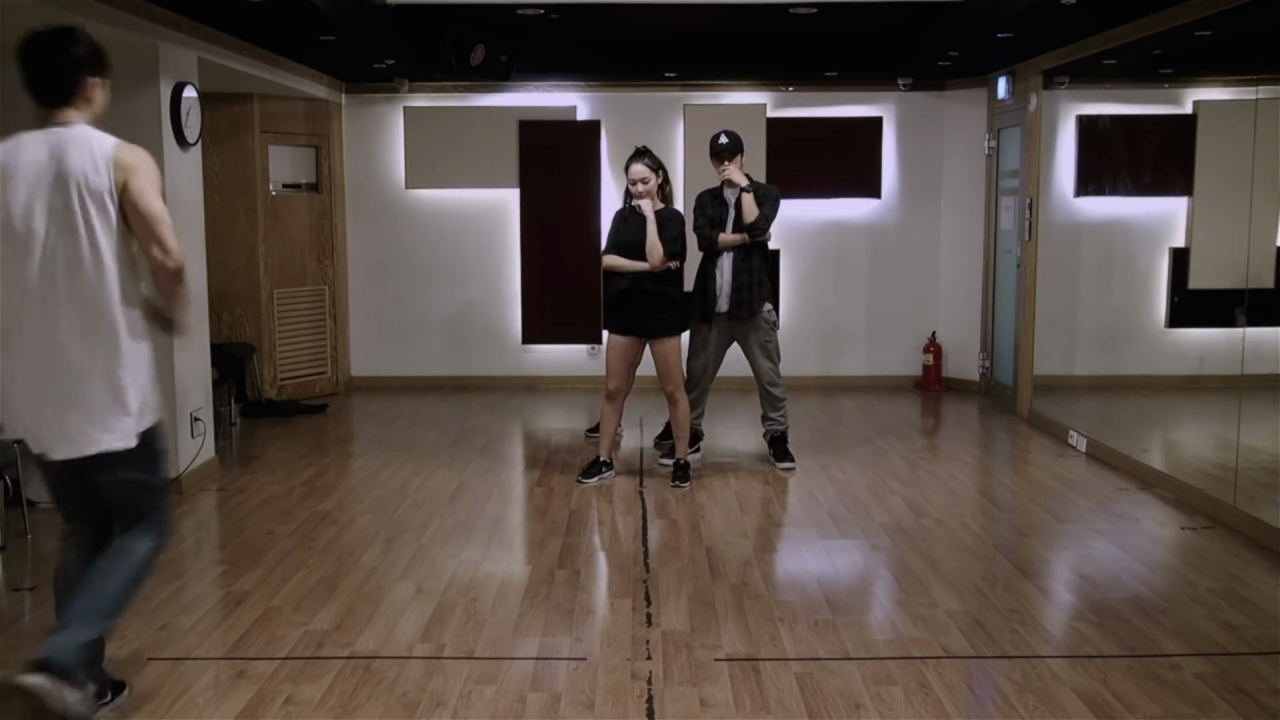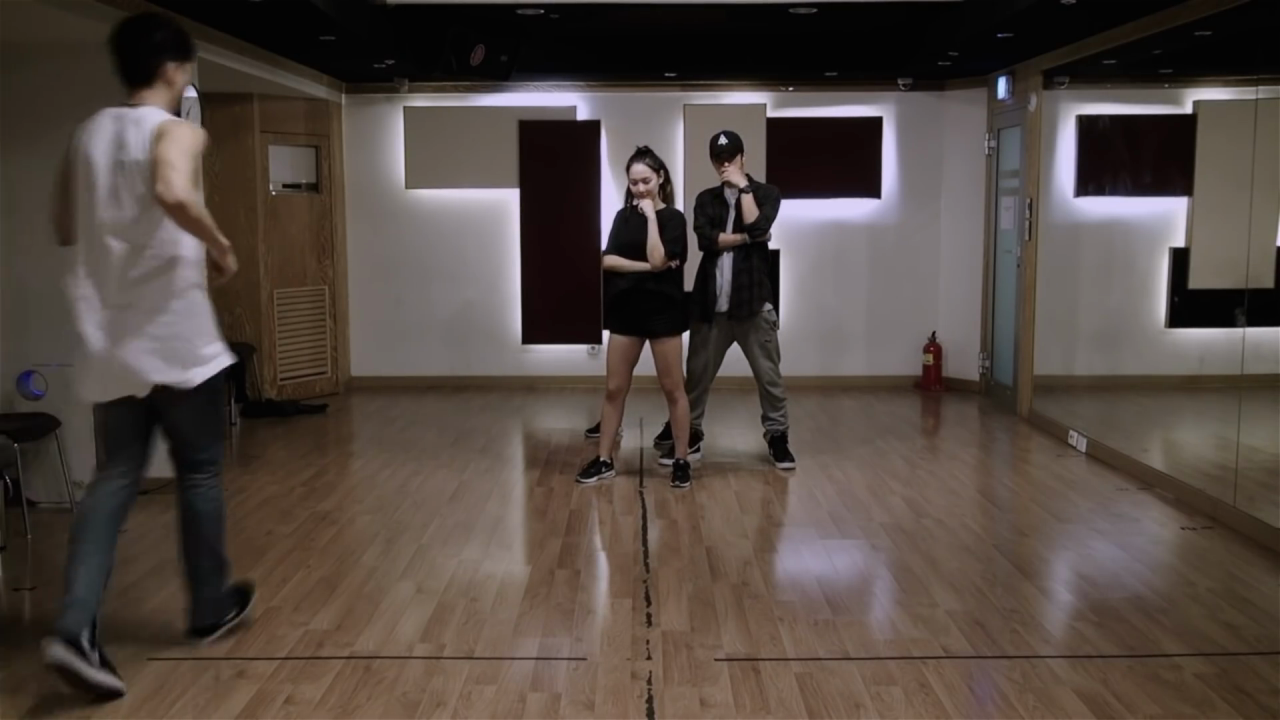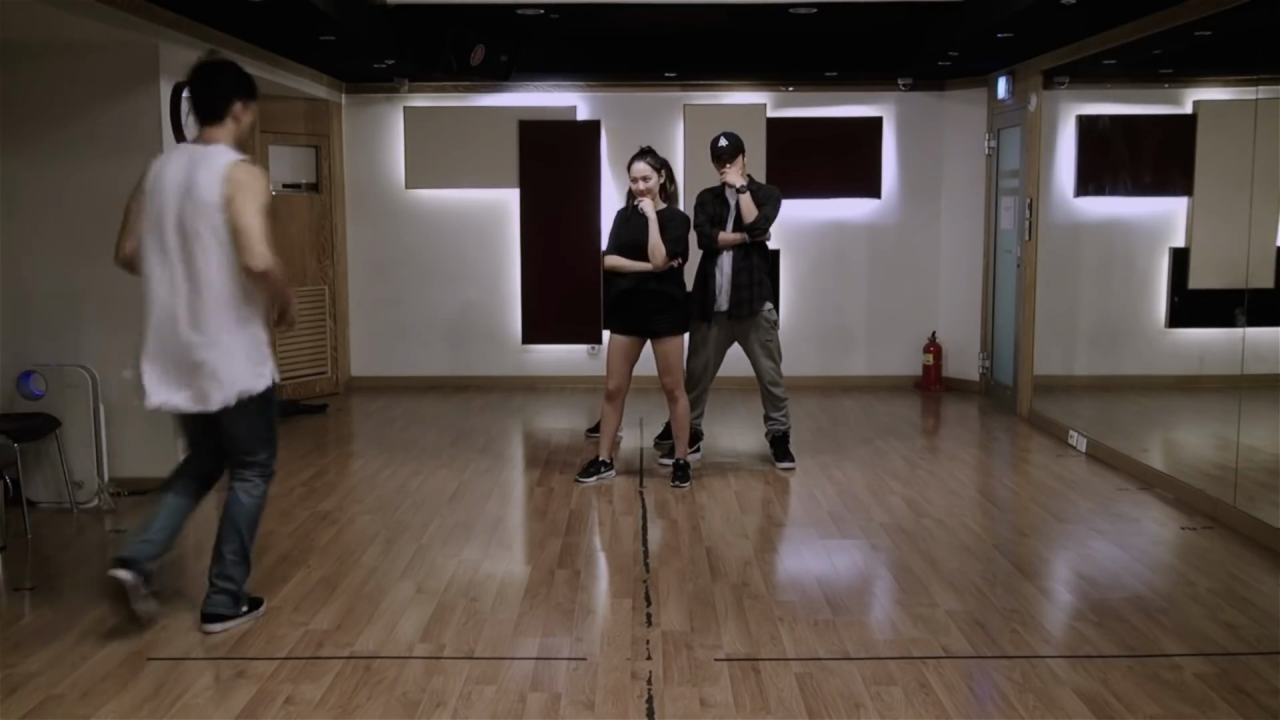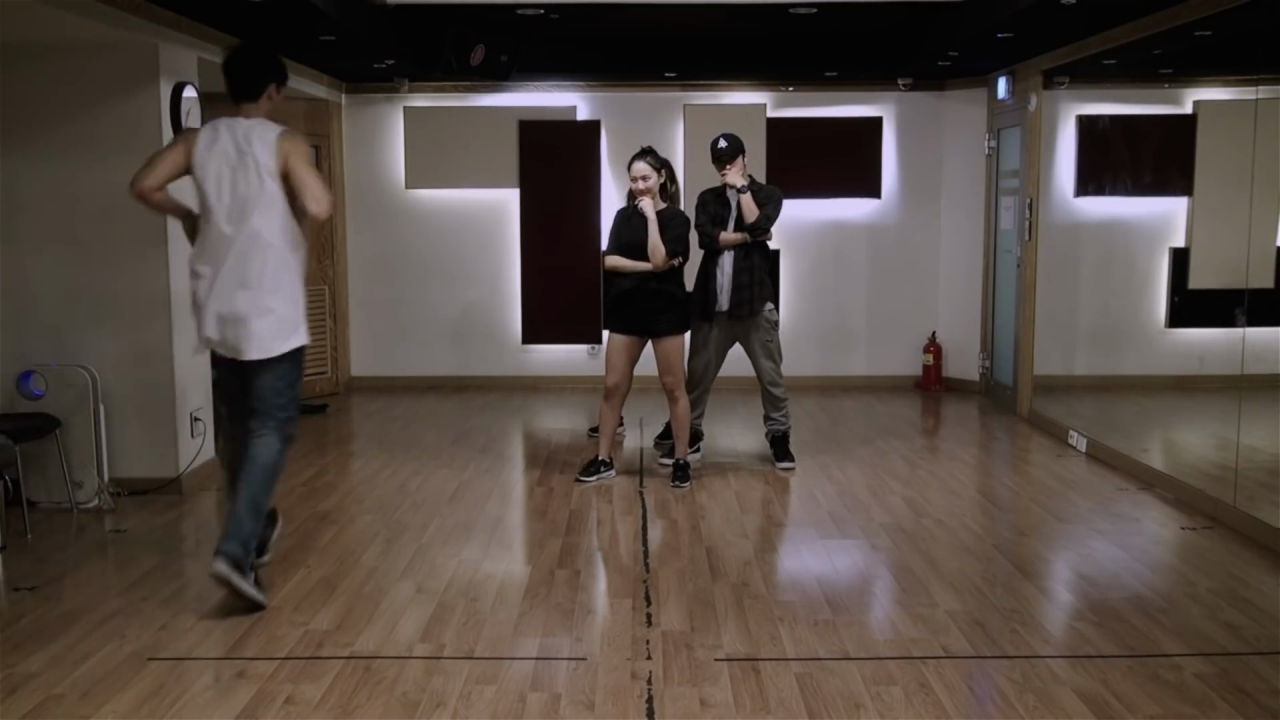
dt=0.2s
person 1, frame 1
right shoulder: (124, 160)
right elbow: (168, 260)
right wrist: (169, 305)
right hip: (111, 387)
left knee: (86, 530)
right knee: (142, 529)
right ankle: (56, 662)
person 1, frame 2
left shoulder: (87, 135)
right shoulder: (176, 132)
left elbow: (65, 230)
right elbow: (171, 192)
right wrist: (219, 245)
left hip: (108, 340)
right hip: (171, 335)
left knee: (115, 479)
right knee: (201, 469)
left ankle: (76, 631)
right ankle: (210, 605)
person 1, frame 3
left shoulder: (158, 172)
right shoulder: (242, 176)
left elbow: (126, 255)
right elbow: (258, 262)
right wrist: (282, 300)
left hip: (175, 353)
right hip: (232, 353)
left knee: (198, 468)
right knee: (249, 471)
left ankle: (137, 557)
right ankle: (224, 599)
person 1, frame 4
left shoulder: (199, 139)
right shoulder: (284, 142)
left elbow: (144, 185)
right elbow: (317, 208)
left wrist: (188, 217)
right wrist: (296, 221)
left hip: (217, 309)
right hip: (271, 310)
left knee: (235, 427)
right knee: (270, 430)
left ankle: (250, 530)
right ankle: (236, 553)
person 2, frame 1
left shoulder: (672, 218)
right shoulder: (622, 217)
left elbow: (657, 259)
right elbow: (607, 260)
left wrist: (650, 216)
right wrist: (647, 267)
left hip: (662, 310)
right hip: (624, 309)
left knee: (673, 389)
right knee: (614, 389)
left ankle: (681, 460)
right ankle: (604, 460)
person 2, frame 2
left shoulder: (673, 218)
right shoulder: (623, 217)
left elbow: (658, 259)
right elbow: (608, 260)
left wrist: (651, 216)
right wrist: (648, 267)
left hip: (663, 309)
right hip: (626, 309)
left knee: (673, 388)
right knee: (614, 388)
left ankle: (681, 460)
right ankle: (604, 460)
person 2, frame 3
left shoulder: (676, 218)
right shoulder: (623, 216)
left elbow: (660, 259)
right elbow: (609, 261)
left wrist: (652, 216)
right wrist: (649, 267)
left hip: (665, 309)
right hip: (627, 309)
left knee: (673, 387)
right knee: (614, 388)
left ankle: (681, 460)
right ankle: (604, 460)
person 2, frame 4
left shoulder: (676, 218)
right shoulder: (623, 216)
left elbow: (660, 259)
right elbow: (609, 261)
left wrist: (651, 216)
right wrist: (650, 267)
left hip: (666, 309)
right hip: (627, 309)
left knee: (674, 387)
right knee: (613, 386)
left ankle: (680, 460)
right ankle: (603, 459)
person 3, frame 1
left shoulder: (766, 193)
right shoulder: (706, 199)
left elbow: (756, 227)
right elbow: (706, 240)
left wrist: (744, 186)
right wrist: (747, 238)
left hip: (753, 299)
right hip: (711, 302)
left knee: (768, 375)
right knee: (698, 374)
left ankle: (777, 437)
right ankle: (689, 435)
person 3, frame 2
left shoulder: (766, 193)
right shoulder: (706, 199)
left elbow: (757, 227)
right elbow: (705, 239)
left wrist: (743, 187)
right wrist: (747, 238)
left hip: (753, 299)
right hip: (711, 302)
left knee: (768, 375)
right knee: (697, 374)
left ankle: (777, 437)
right ankle: (689, 435)
person 3, frame 3
left shoulder: (767, 194)
right shoulder: (707, 198)
left elbow: (756, 227)
right elbow: (705, 238)
left wrist: (742, 188)
right wrist: (746, 237)
left hip: (753, 299)
right hip: (712, 302)
left knee: (770, 374)
right knee: (697, 373)
left ankle: (779, 436)
right ankle: (689, 435)
person 3, frame 4
left shoulder: (768, 194)
right shoulder: (708, 198)
left elbow: (758, 227)
right elbow: (707, 238)
left wrist: (742, 187)
right wrist: (746, 236)
left hip: (754, 300)
right hip: (713, 302)
left knee: (770, 374)
right knee: (698, 373)
left ankle: (779, 436)
right ankle: (689, 434)
